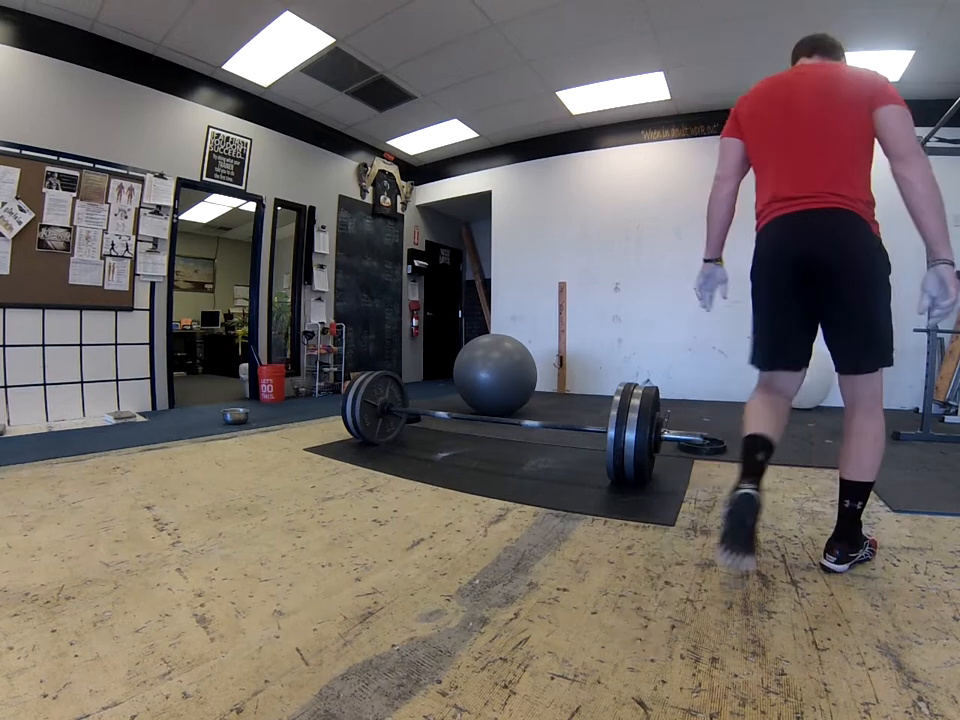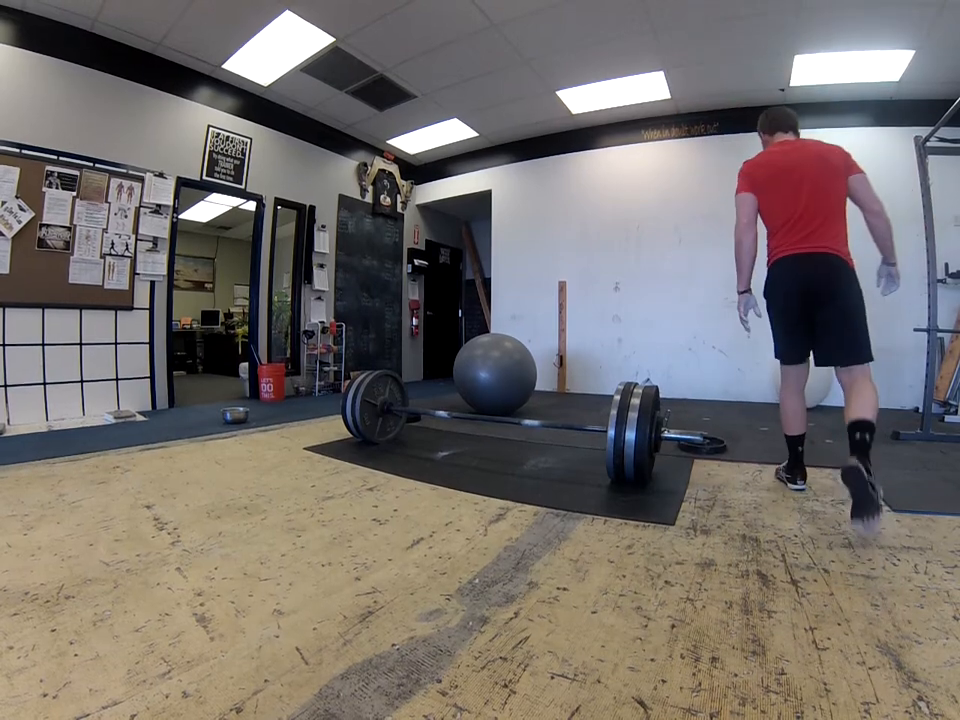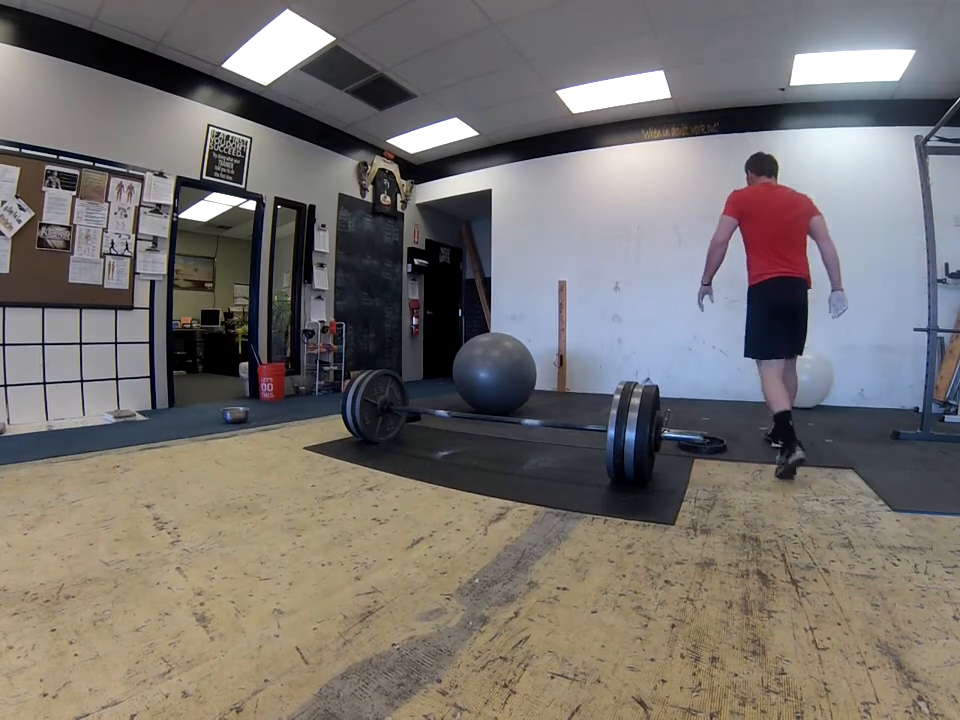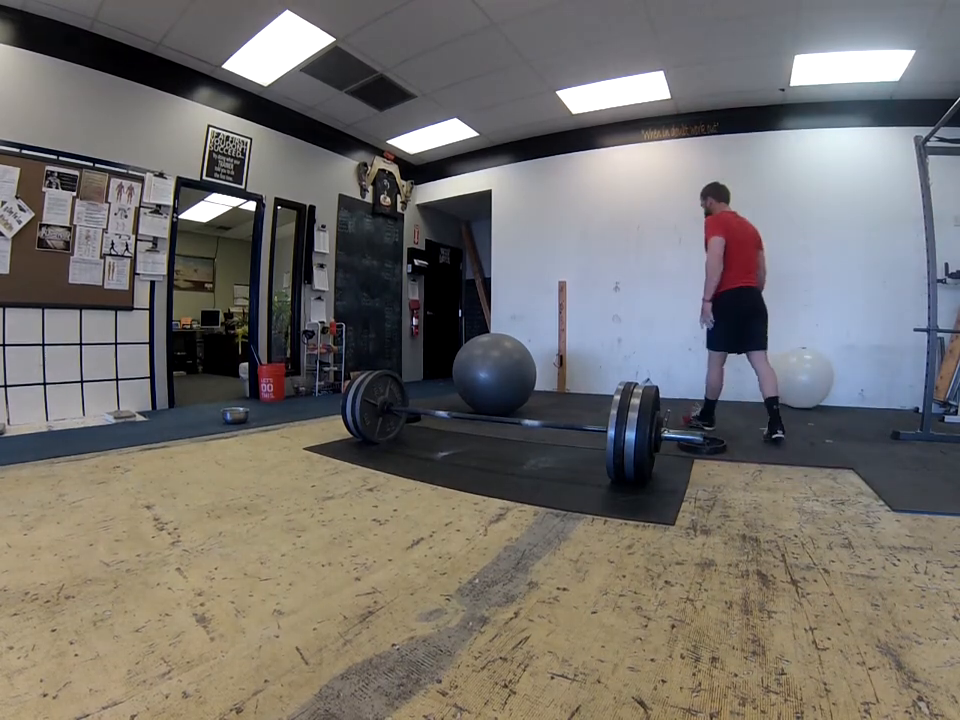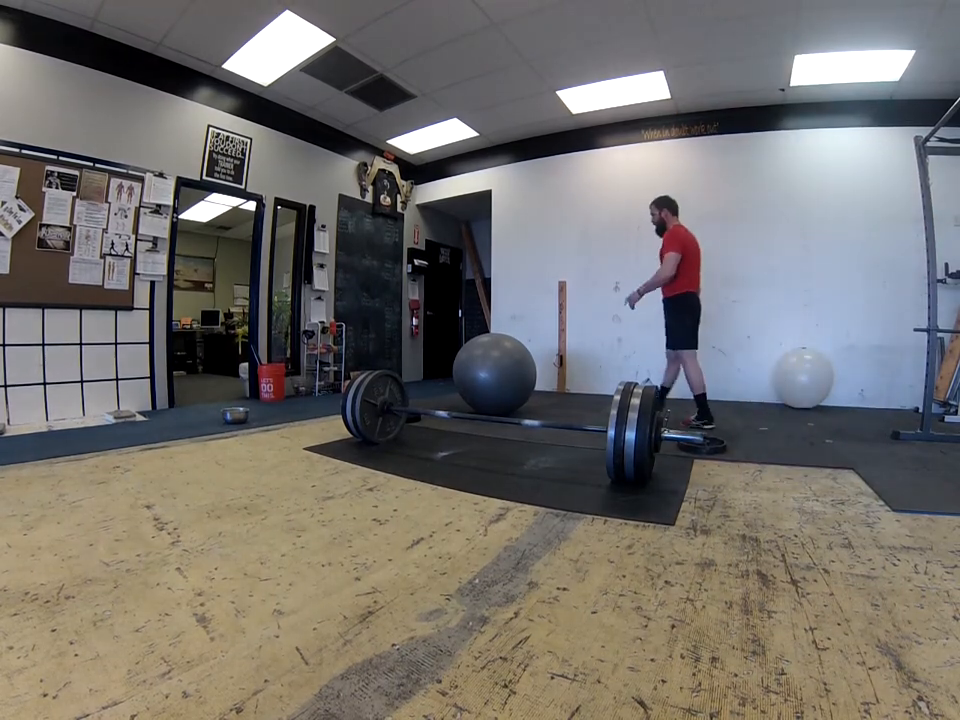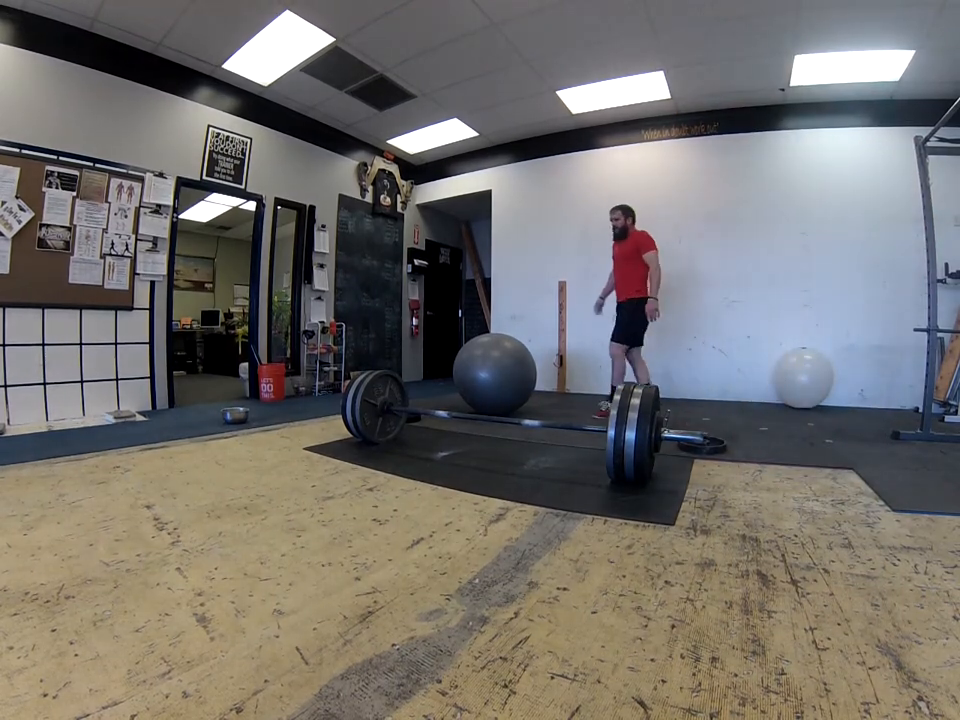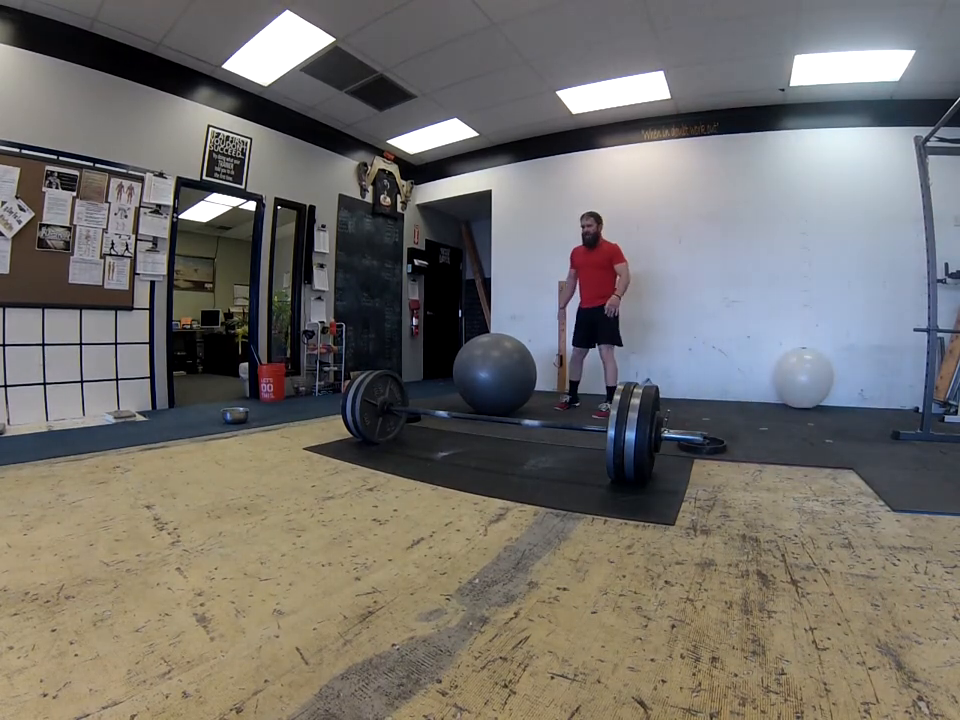
dt=0.5s
person 1, frame 1
left shoulder: (753, 99)
right shoulder: (867, 83)
left elbow: (724, 181)
right elbow: (909, 162)
left wrist: (712, 256)
left hip: (777, 244)
right hip: (848, 238)
left knee: (774, 387)
right knee: (863, 399)
left ankle: (749, 487)
right ankle: (846, 538)
person 1, frame 2
left shoulder: (753, 167)
right shoulder: (835, 154)
left elbow: (745, 231)
right elbow: (875, 211)
left wrist: (743, 291)
right wrist: (889, 261)
left hip: (784, 275)
right hip: (835, 271)
left knee: (793, 377)
right knee: (857, 377)
left ankle: (795, 466)
right ankle: (859, 459)
person 1, frame 3
left shoulder: (741, 198)
right shoulder: (802, 200)
left elbow: (719, 241)
right elbow: (826, 244)
left wrist: (706, 281)
right wrist: (837, 288)
left hip: (765, 290)
right hip: (798, 289)
left knee: (770, 372)
right knee: (787, 366)
left ankle: (790, 442)
right ankle: (782, 432)
person 1, frame 4
left shoulder: (715, 222)
right shoulder: (750, 227)
left elbow: (716, 260)
right elbow: (761, 270)
left wrist: (707, 299)
left hip: (728, 299)
right hip: (753, 299)
left knee: (716, 361)
right knee: (760, 361)
left ankle: (706, 416)
right ankle: (775, 423)
person 1, frame 5
left shoulder: (673, 235)
right shoulder: (686, 235)
left elbow: (667, 273)
left wrist: (639, 292)
left hip: (678, 302)
right hip: (689, 300)
left knee: (686, 357)
right knee: (673, 356)
left ankle: (704, 415)
right ankle: (657, 403)
person 1, frame 6
left shoulder: (642, 238)
right shoulder: (618, 243)
left elbow: (655, 268)
left wrist: (652, 298)
right wrist: (602, 297)
left hip: (636, 304)
right hip: (624, 304)
left knee: (615, 351)
right knee: (633, 354)
left ankle: (612, 401)
person 1, frame 7
left shoulder: (611, 249)
right shoulder: (576, 252)
left elbow: (624, 276)
right elbow: (571, 280)
left wrist: (617, 296)
right wrist: (562, 305)
left hip: (605, 310)
right hip: (584, 310)
left knee: (606, 354)
right knee: (577, 355)
left ankle: (609, 402)
right ankle: (572, 397)
